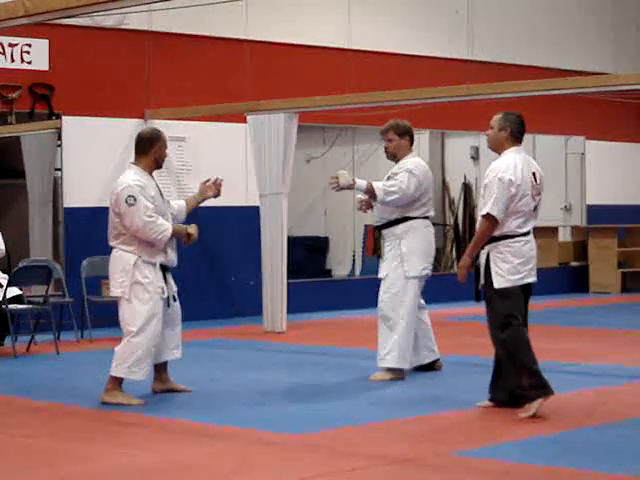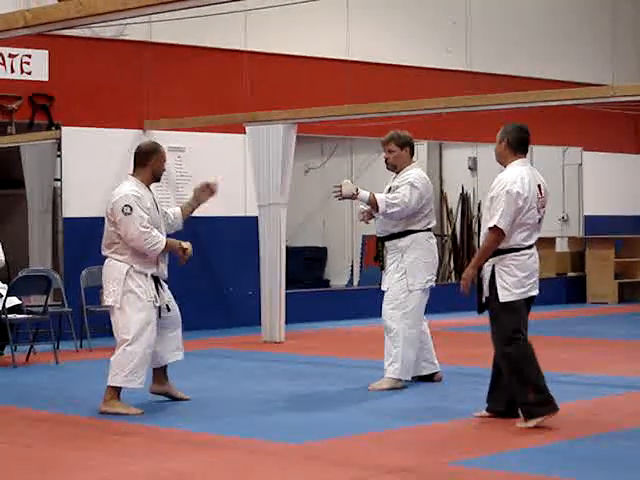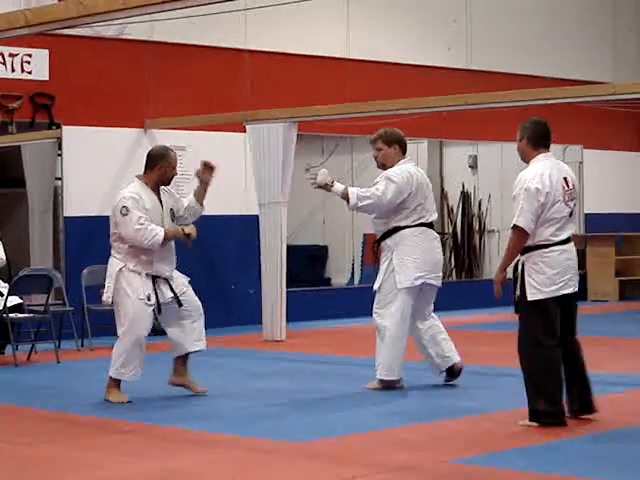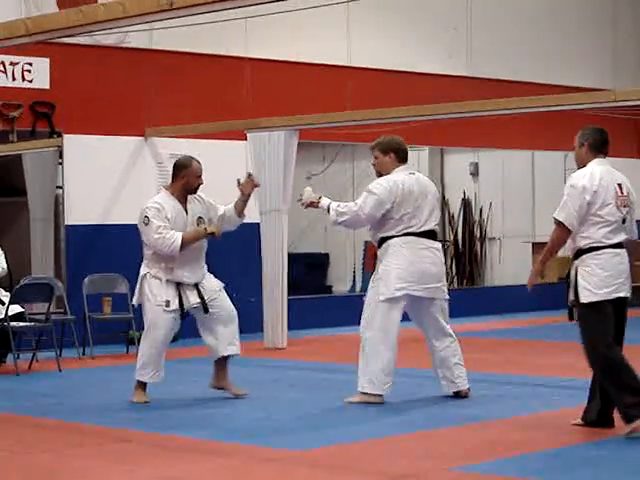
dt=0.7s
person 1, frame 1
left shoulder: (502, 167)
right shoulder: (531, 166)
left elbow: (490, 219)
left wrist: (468, 255)
left hip: (503, 254)
right hip: (522, 249)
left knee: (506, 327)
right knee: (511, 324)
left ankle: (534, 389)
right ankle: (506, 393)
person 1, frame 2
left shoulder: (509, 180)
right shoulder: (536, 178)
left elbow: (497, 232)
left wrist: (472, 267)
left hip: (506, 267)
right hip: (523, 262)
left knee: (510, 341)
right knee: (508, 338)
left ankle: (539, 404)
right ankle: (502, 404)
person 1, frame 3
left shoulder: (531, 177)
right shoulder: (565, 171)
left elbow: (521, 231)
left wrist: (502, 268)
left hip: (541, 265)
right hip: (566, 259)
left knee: (537, 343)
right knee: (565, 338)
left ankle: (546, 412)
right ankle: (581, 402)
person 1, frame 4
left shoulder: (583, 178)
left elbow: (563, 229)
left wrist: (540, 264)
left hip: (594, 269)
left knee: (600, 346)
right knee: (608, 344)
right ankle: (598, 413)
person 2, frame 1
left shoulder: (145, 181)
right shoulder: (131, 184)
left elbow: (168, 212)
right elbow: (146, 227)
left wrist: (201, 196)
right wrist: (181, 231)
left hip: (152, 266)
right hip: (136, 267)
left knee: (168, 318)
right knee: (142, 328)
left ankle: (161, 379)
right ankle: (112, 389)
person 2, frame 2
left shoulder: (143, 193)
right shoulder: (128, 195)
left elbow: (167, 221)
right elbow: (142, 238)
left wrist: (195, 201)
right wrist: (176, 246)
left hip: (145, 276)
right hip: (129, 277)
left knee: (168, 320)
right knee: (136, 337)
left ankle: (160, 381)
right ankle: (111, 399)
person 2, frame 3
left shoulder: (165, 194)
right shoulder: (129, 197)
left elbow: (188, 211)
right elbow: (141, 236)
left wrist: (202, 185)
right wrist: (179, 233)
left hip: (162, 273)
right hip: (132, 276)
left knee: (189, 311)
right knee: (133, 332)
left ankle: (180, 372)
right ankle: (113, 386)
person 2, frame 4
left shoulder: (200, 202)
right shoulder: (155, 208)
left elbow: (227, 219)
right elbow: (164, 243)
left wrist: (244, 197)
right wrist: (202, 232)
left hip: (196, 279)
right hip: (162, 282)
left knee: (225, 315)
right knee: (157, 336)
left ankle: (221, 376)
right ankle: (140, 387)
person 3, frame 1
left shoulder: (414, 168)
right shoulder: (401, 168)
left elbow: (394, 192)
left wrist: (355, 184)
right wrist: (371, 203)
left hip: (410, 240)
right hip: (400, 240)
left knee: (394, 301)
right knee: (409, 301)
left ankle: (394, 365)
right ankle: (428, 356)
person 3, frame 2
left shoulder: (414, 179)
right shoulder: (400, 179)
left elbow: (397, 205)
left wrist: (358, 194)
right wrist: (372, 212)
left hip: (411, 252)
right hip: (401, 252)
left knee: (398, 312)
right knee: (411, 314)
left ankle: (396, 374)
right ankle: (428, 369)
person 3, frame 3
left shoulder: (397, 175)
right shoulder: (417, 174)
left elbow: (374, 199)
left wrist: (334, 187)
left hip: (407, 249)
right hip: (424, 247)
left knee: (390, 314)
right knee: (422, 313)
left ankle: (389, 375)
right ankle: (448, 361)
person 3, frame 4
left shoulder: (385, 185)
right shoulder: (427, 183)
left elbow: (357, 215)
left wrist: (321, 203)
left hip: (400, 258)
right hip: (429, 256)
left knee: (378, 325)
right knee: (437, 325)
left ankle: (371, 390)
right ankle: (457, 384)
